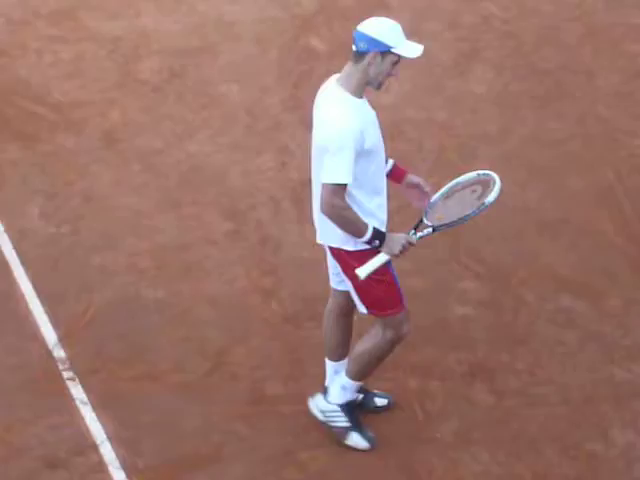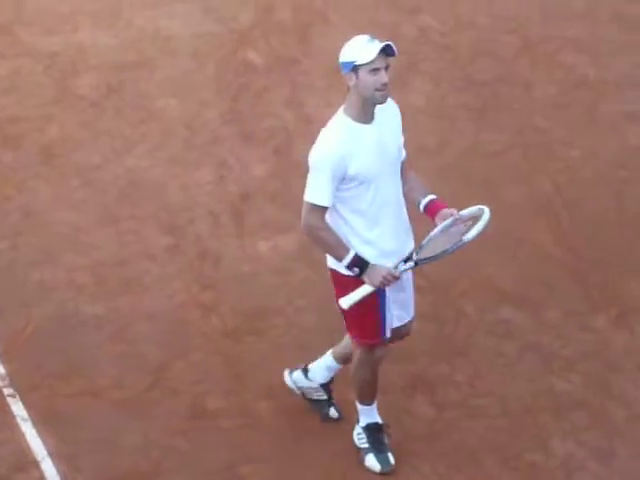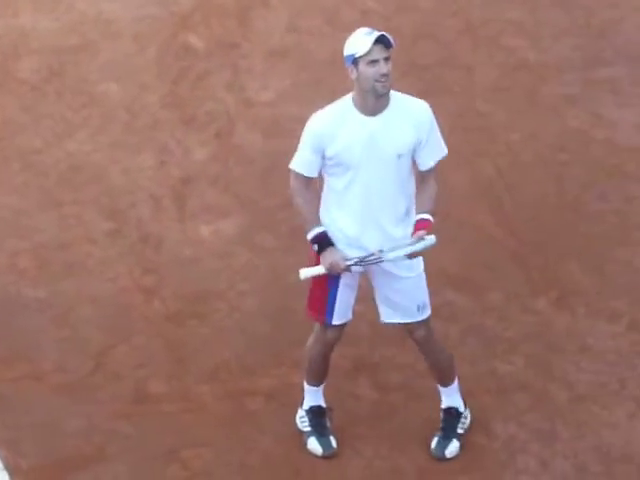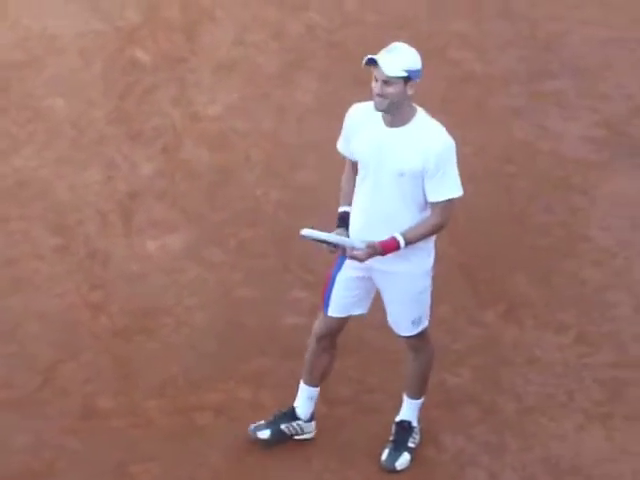
dt=0.4s
person 1, frame 1
left shoulder: (338, 86)
right shoulder: (343, 121)
right elbow: (331, 204)
left wrist: (398, 174)
right wrist: (380, 238)
left hip: (347, 232)
right hip: (355, 237)
left knee: (343, 301)
right knee: (394, 325)
left ankle: (337, 389)
right ankle: (338, 400)
person 1, frame 2
left shoulder: (389, 112)
right shoulder: (333, 146)
right elbow: (312, 221)
left wrist: (434, 207)
right wrist: (362, 267)
left hip: (399, 251)
right hip: (361, 264)
left knee: (394, 331)
right knee: (372, 346)
left ankle: (311, 377)
right ankle: (369, 426)
person 1, frame 3
left shoulder: (416, 114)
right shoulder: (325, 123)
left elbow: (427, 177)
right elbow: (300, 184)
left wrist: (422, 224)
right wrist: (322, 244)
left hip: (399, 246)
right hip: (342, 248)
left knee: (420, 332)
right knee: (327, 333)
left ankle: (454, 408)
right ankle: (312, 408)
person 1, frame 4
left shoulder: (436, 143)
right shoulder: (358, 117)
left elbow: (440, 216)
left wrist: (385, 246)
right wrist: (343, 221)
left hip: (407, 260)
right hip: (357, 248)
left knee: (416, 340)
right knee: (325, 330)
left ankle: (408, 423)
right ankle: (301, 416)
